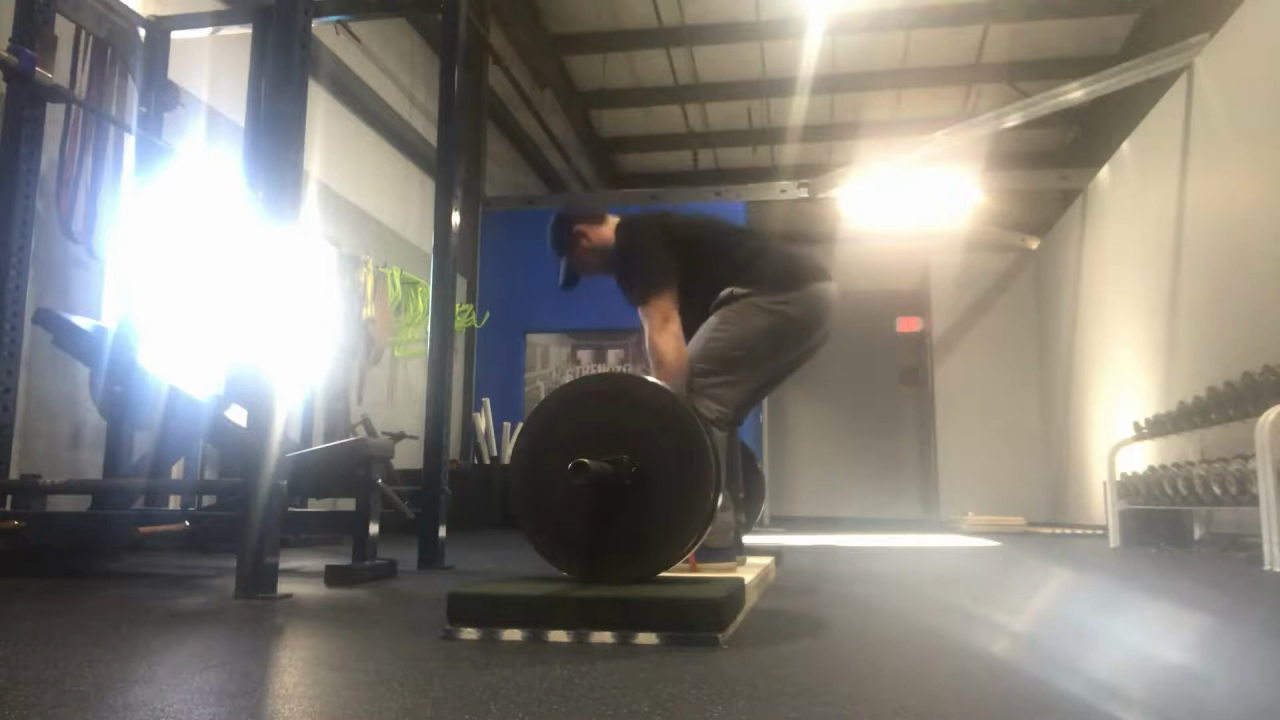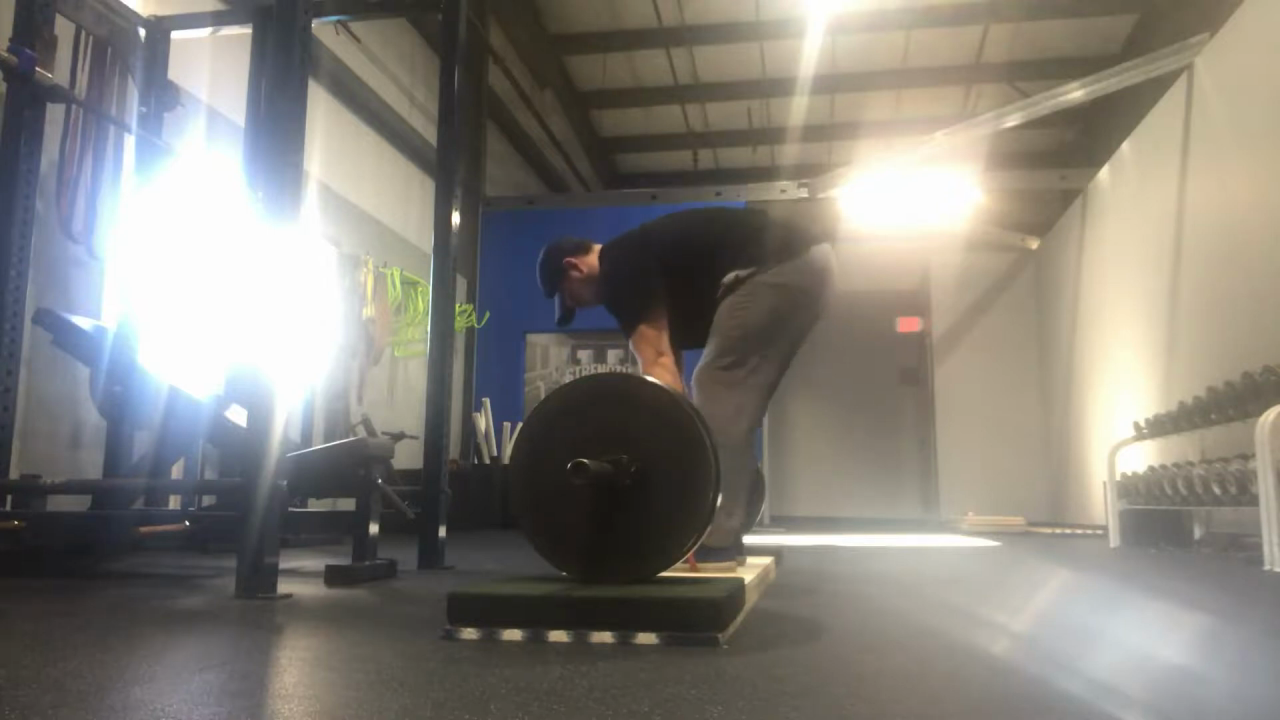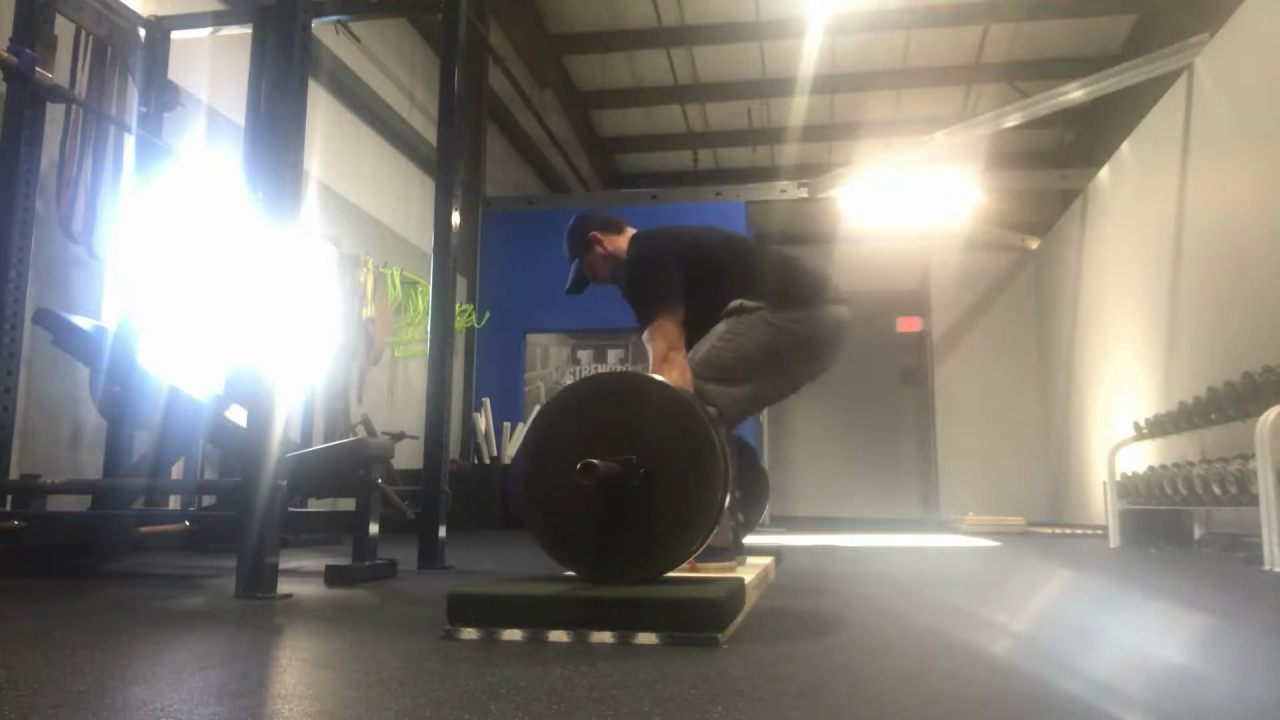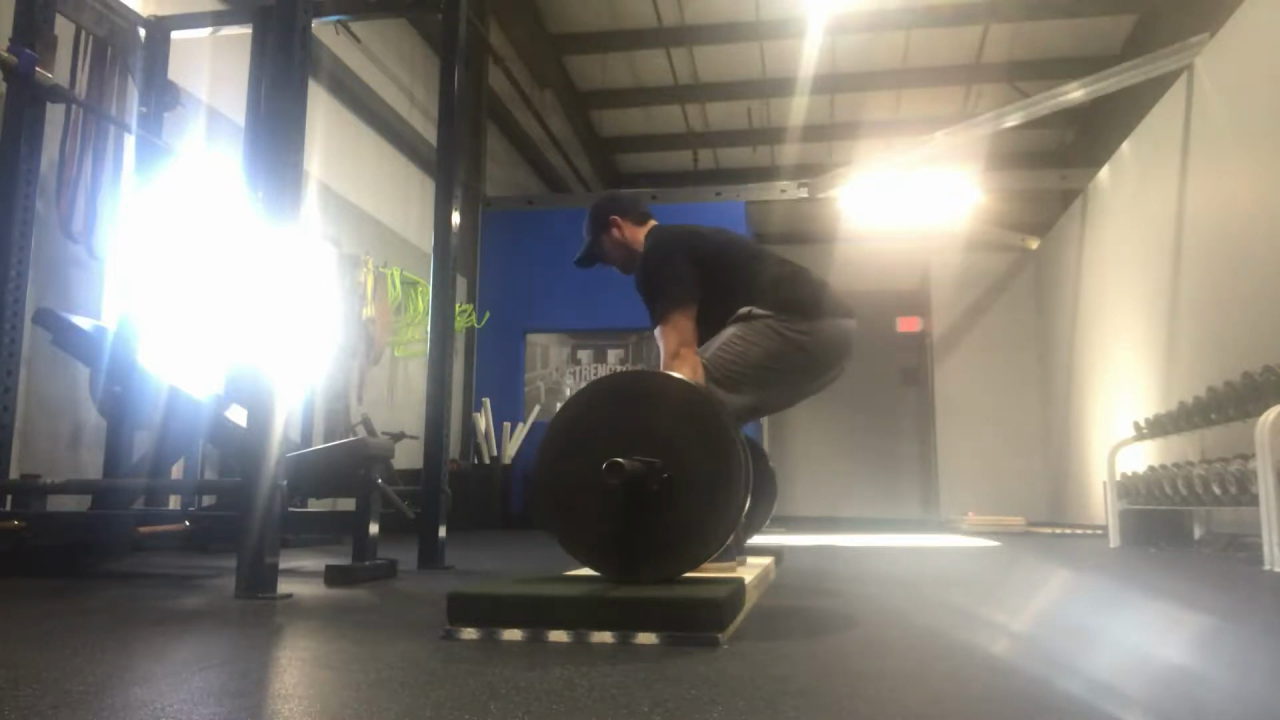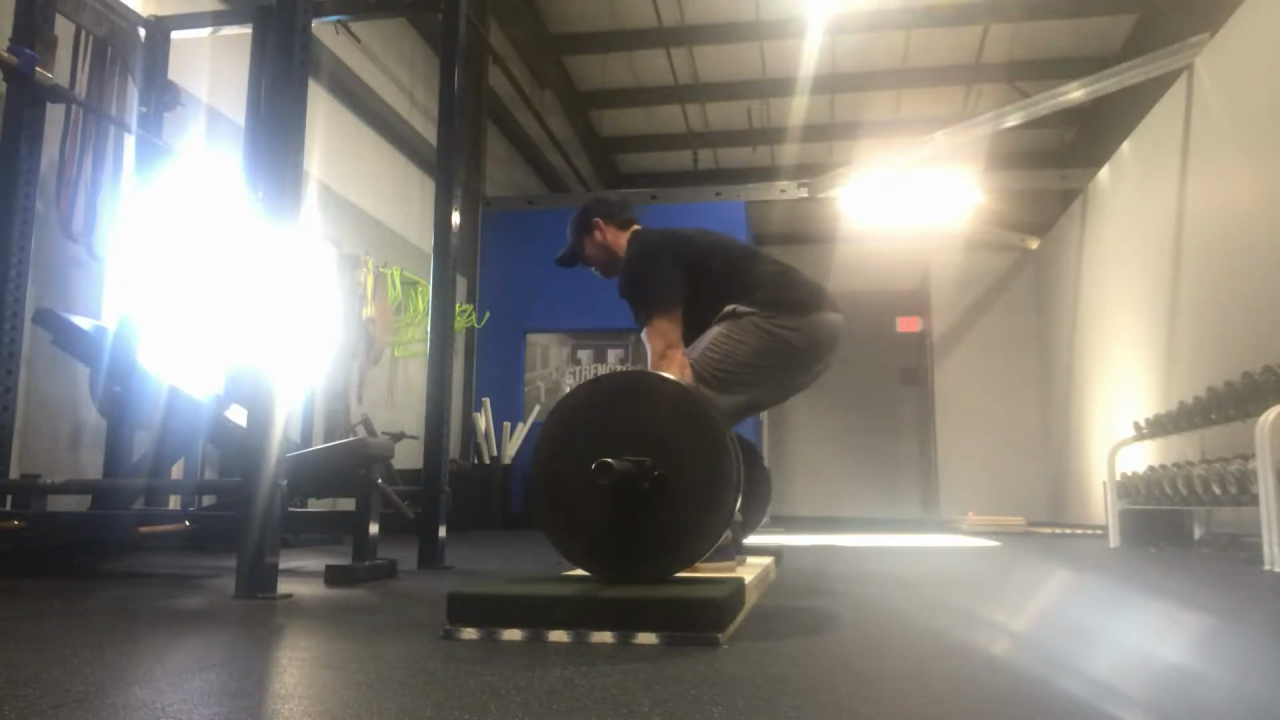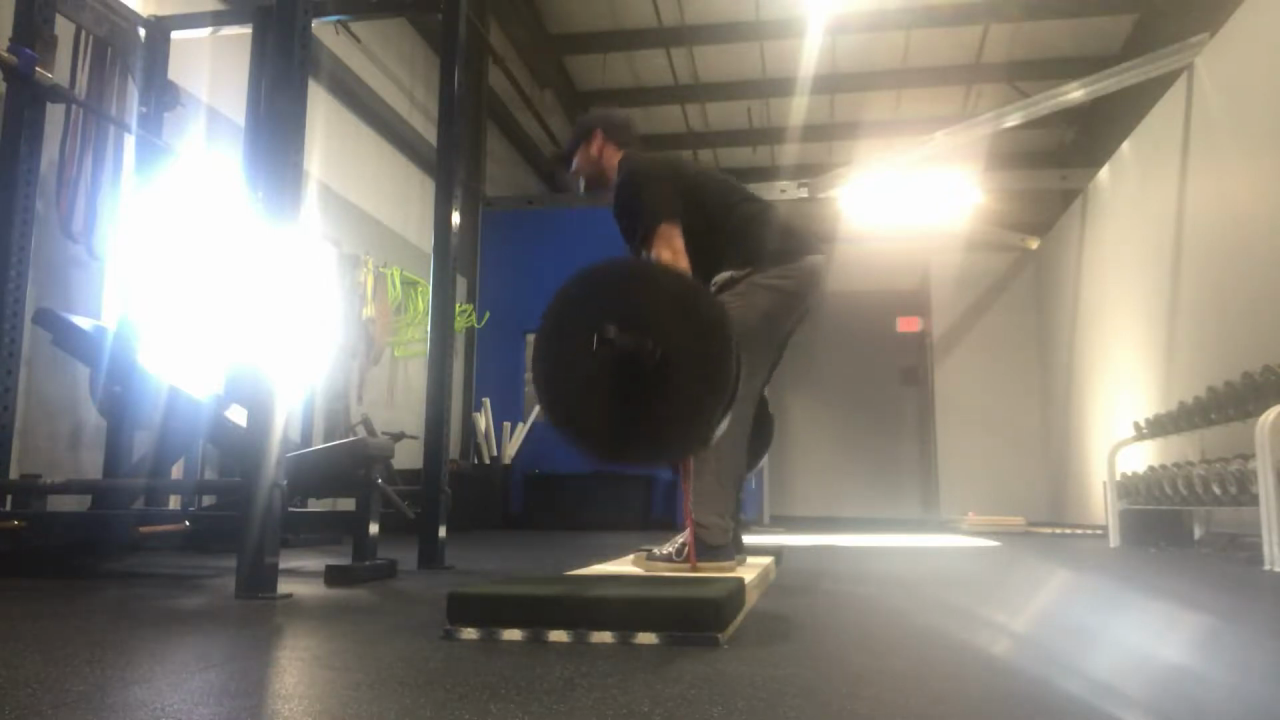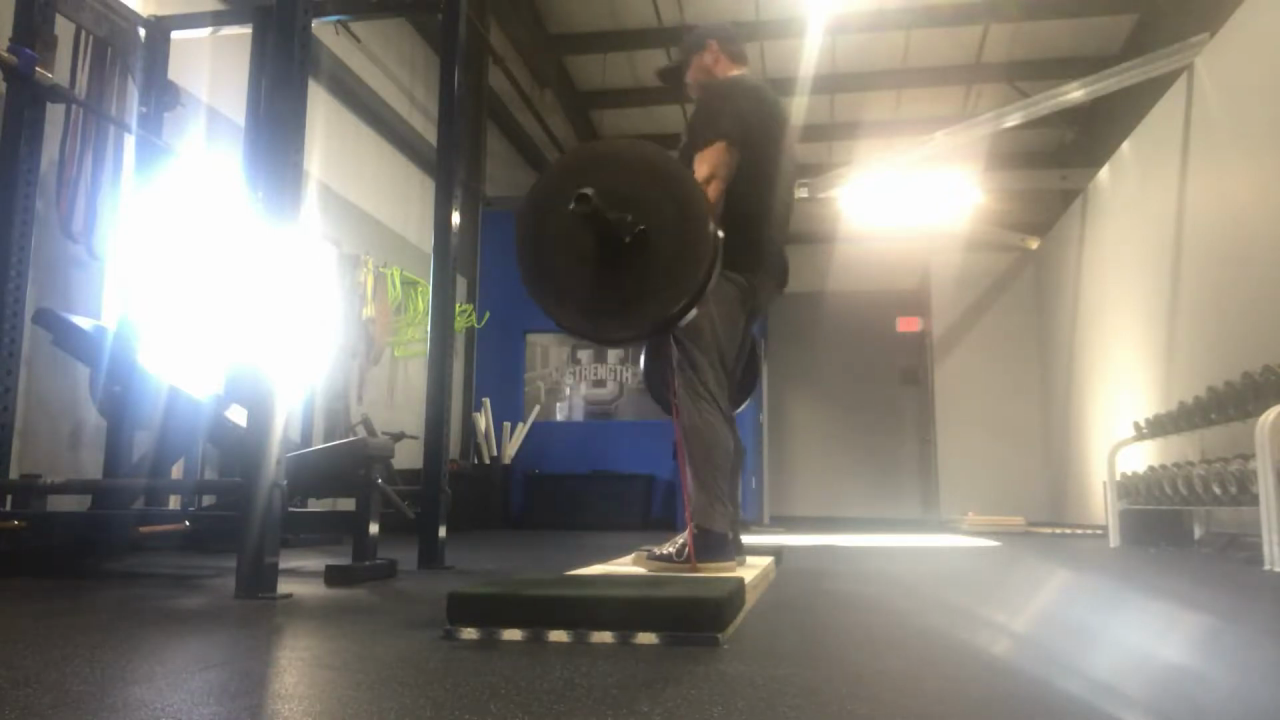
dt=0.5s
person 1, frame 1
left shoulder: (635, 240)
right shoulder: (651, 237)
left elbow: (665, 330)
right elbow: (671, 331)
left hip: (781, 295)
right hip: (809, 294)
left knee: (689, 400)
right knee: (709, 407)
left ankle: (710, 542)
right ankle: (723, 538)
person 1, frame 2
left shoulder: (621, 267)
right shoulder: (638, 257)
left elbow: (658, 362)
right elbow: (665, 359)
left hip: (781, 265)
right hip: (805, 259)
left knee: (719, 391)
right knee: (728, 396)
left ankle: (713, 542)
right ankle: (723, 535)
person 1, frame 3
left shoulder: (644, 258)
right shoulder: (664, 250)
left elbow: (668, 356)
right elbow: (679, 355)
left hip: (791, 309)
right hip: (820, 312)
left knee: (691, 400)
right knee: (701, 405)
left ankle: (710, 542)
right ankle: (720, 538)
person 1, frame 4
left shoulder: (659, 253)
right shoulder: (681, 244)
left elbow: (680, 354)
right elbow: (692, 351)
left hip: (798, 324)
right hip: (828, 325)
person 1, frame 5
left shoulder: (644, 257)
right shoulder: (665, 248)
left elbow: (667, 356)
right elbow: (678, 353)
left hip: (787, 320)
right hip: (813, 322)
person 1, frame 6
left shoulder: (637, 179)
right shoulder: (652, 179)
left elbow: (672, 262)
right elbow: (682, 261)
left hip: (767, 265)
right hip: (786, 262)
left ankle: (708, 542)
right ankle: (720, 536)
person 1, frame 7
left shoulder: (728, 95)
right shoulder: (760, 106)
left elbow: (709, 179)
left hip: (721, 264)
right hip: (751, 267)
left knee: (699, 400)
right knee: (711, 404)
left ankle: (709, 540)
right ankle: (719, 535)
